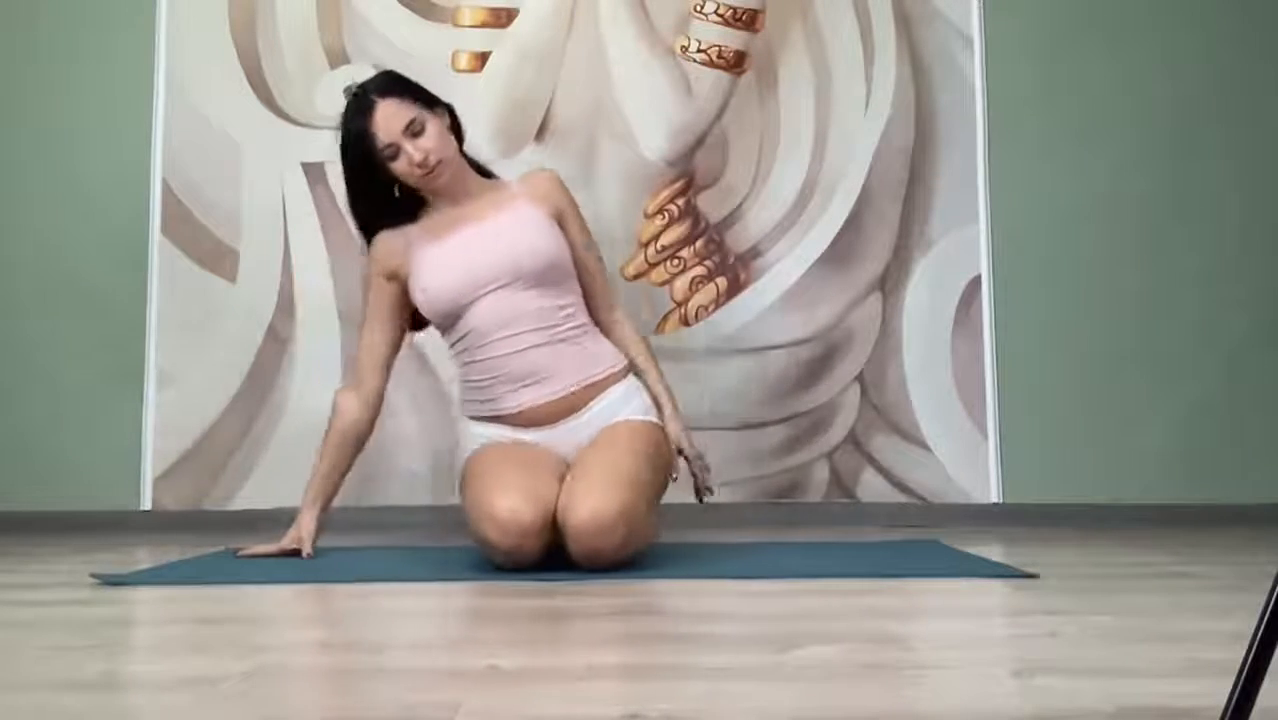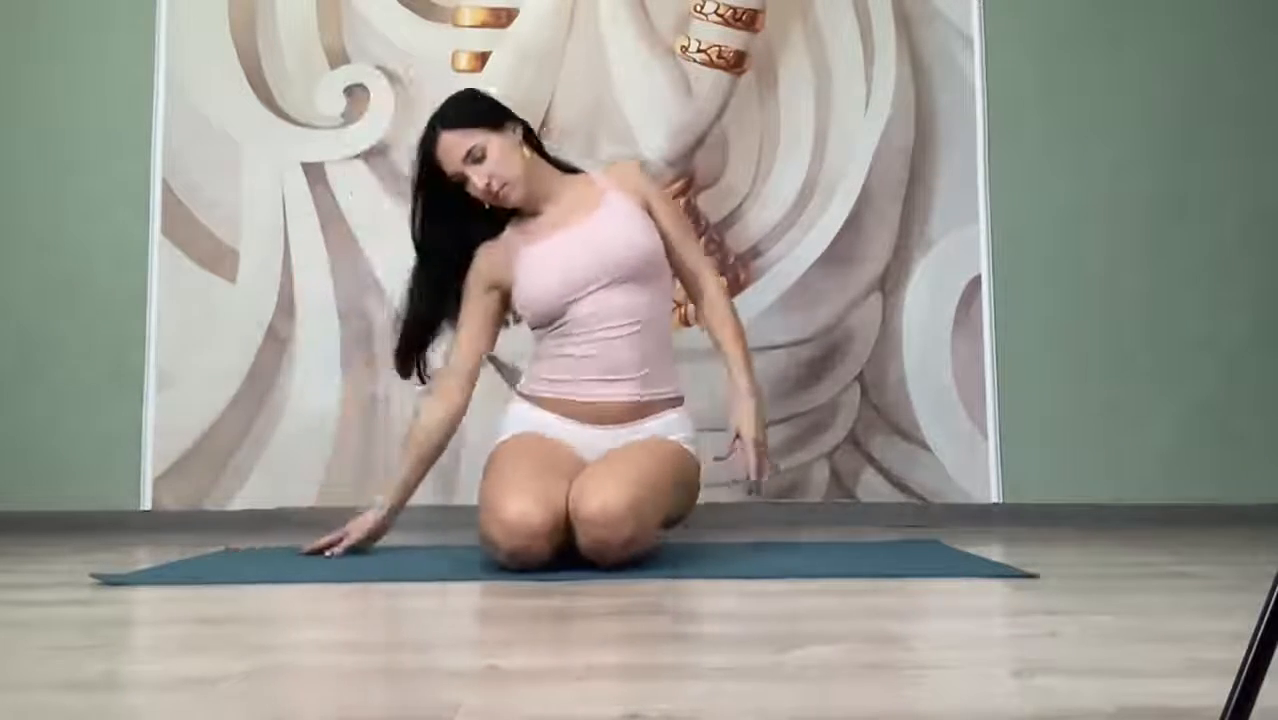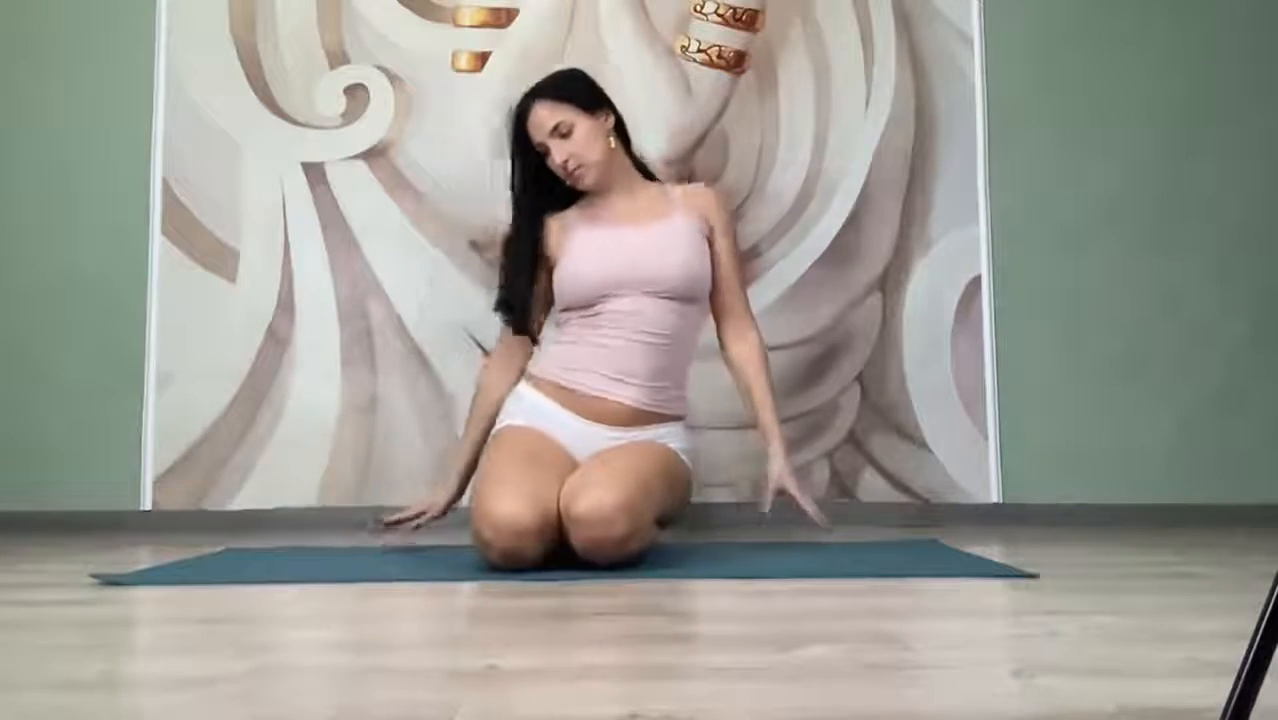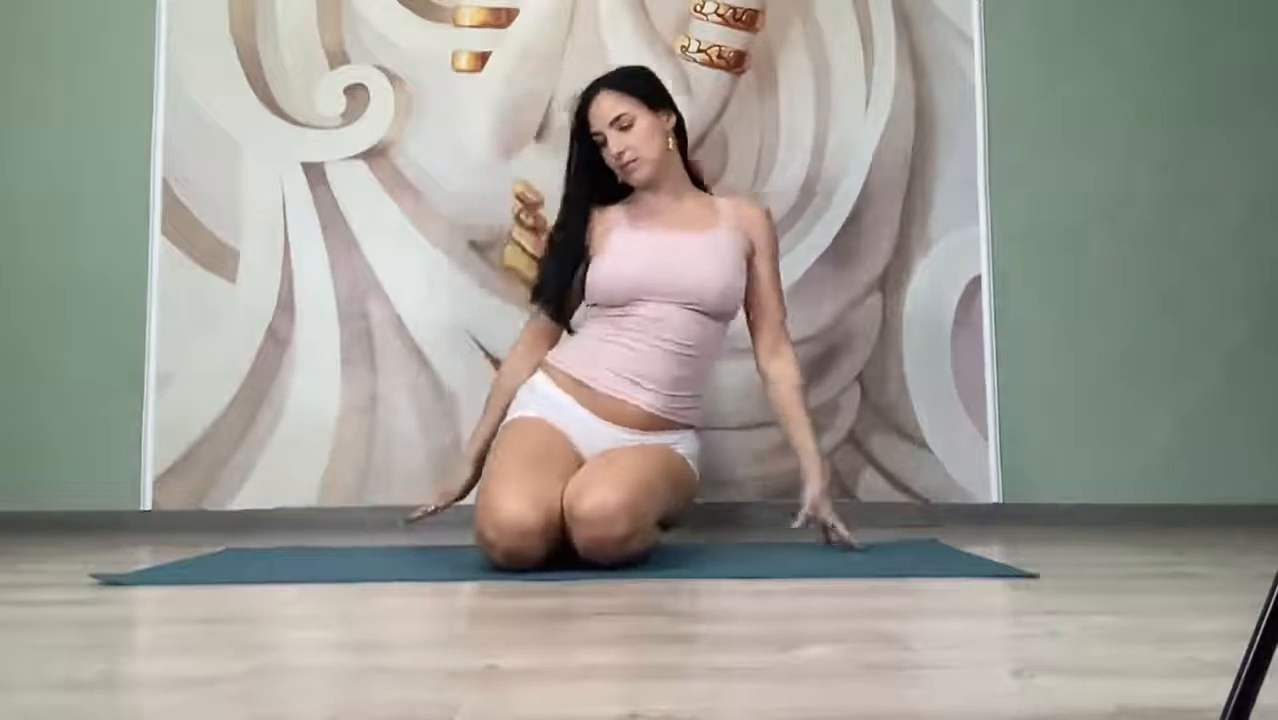
dt=0.5s
person 1, frame 1
left shoulder: (540, 192)
right shoulder: (394, 249)
left elbow: (609, 312)
right elbow: (362, 388)
left wrist: (668, 410)
right wrist: (311, 510)
left hip: (608, 409)
right hip: (504, 437)
left knee: (598, 534)
right knee: (513, 532)
left ankle: (629, 505)
right ankle: (554, 500)
person 1, frame 2
left shoulder: (627, 183)
right shoulder: (494, 258)
left elbow: (707, 289)
right elbow: (449, 389)
left wrist: (745, 394)
right wrist: (389, 504)
left hip: (651, 429)
right hip: (544, 426)
left knee: (606, 524)
right knee: (516, 532)
left ankle: (644, 511)
right ankle: (564, 507)
person 1, frame 3
left shoulder: (697, 205)
right shoulder: (553, 230)
left elbow: (738, 331)
right elbow: (510, 353)
left wrist: (776, 449)
right wrist: (455, 480)
left hip: (649, 437)
right hip: (545, 416)
left knee: (598, 525)
right knee: (505, 532)
left ankle: (646, 509)
right ankle: (565, 510)
person 1, frame 4
left shoulder: (745, 222)
right shoulder: (597, 224)
left elbow: (774, 354)
right elbow: (536, 338)
left wrist: (814, 470)
right wrist: (474, 455)
left hip: (659, 442)
right hip: (556, 410)
left knee: (600, 524)
right knee: (510, 533)
left ankle: (641, 515)
right ankle: (562, 510)
